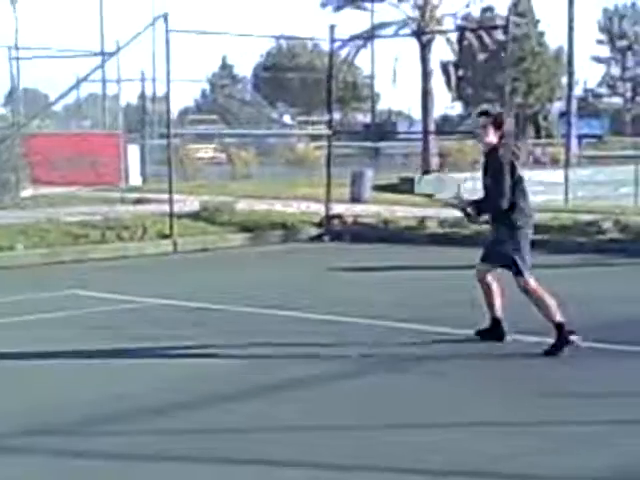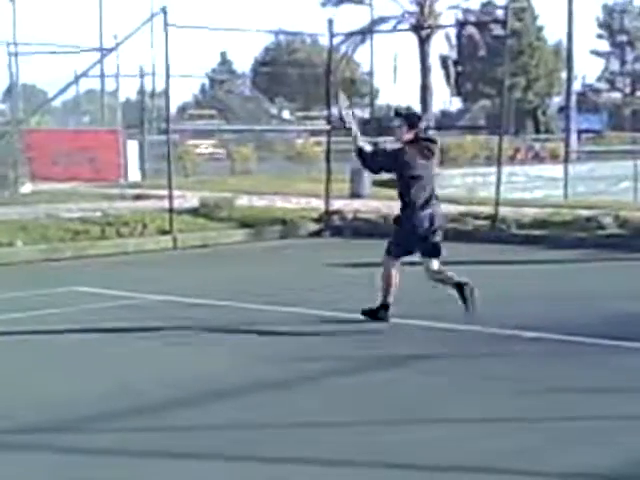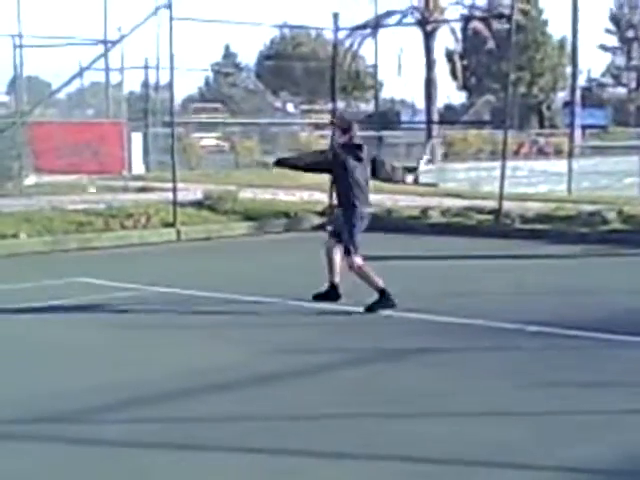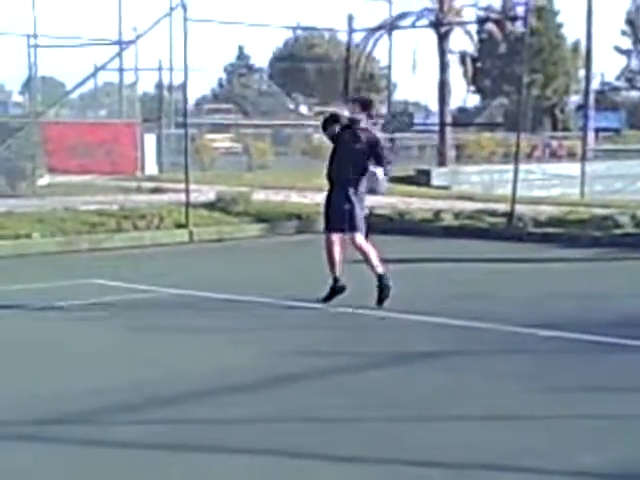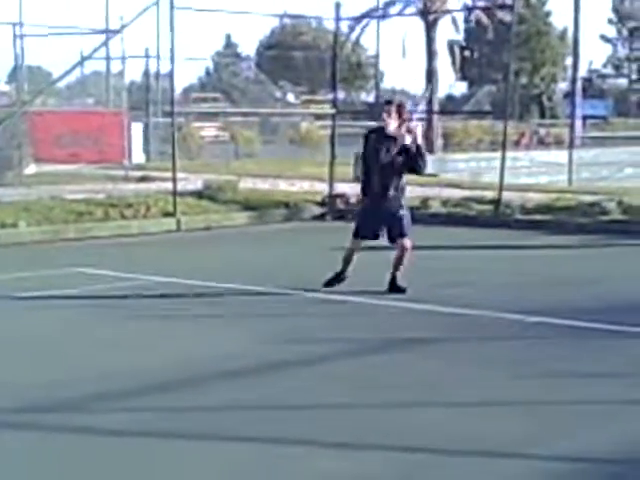
dt=0.5s
person 1, frame 1
left shoulder: (500, 159)
right shoulder: (492, 157)
left elbow: (501, 200)
left wrist: (471, 207)
right wrist: (476, 207)
left hip: (513, 228)
right hip: (502, 228)
left knee: (527, 284)
right knee: (483, 273)
left ankle: (564, 334)
right ankle: (495, 326)
person 1, frame 2
left shoulder: (404, 153)
right shoulder: (426, 150)
left elbow: (375, 165)
left wrist: (359, 147)
right wrist: (371, 148)
left hip: (412, 217)
right hip: (432, 215)
left knee: (390, 262)
right knee: (433, 269)
left ankle: (383, 309)
right ankle: (461, 286)
person 1, frame 3
left shoulder: (339, 152)
right shoulder: (361, 152)
left elbow: (311, 164)
left wrist: (275, 162)
left hip: (354, 213)
right hip: (361, 210)
left knee: (353, 261)
right knee: (333, 244)
left ankle: (385, 296)
right ankle: (333, 289)
person 1, frame 4
left shoulder: (370, 138)
right shoulder: (344, 129)
left elbow: (382, 163)
right elbow: (328, 126)
right wrist: (340, 119)
left hip: (352, 193)
right hip: (335, 191)
left knee: (357, 240)
right knee: (331, 240)
left ankle: (382, 280)
right ankle: (337, 284)
person 1, frame 5
left shoulder: (408, 143)
right shoulder: (372, 136)
left elbow: (419, 169)
right elbow: (370, 160)
left wrist: (417, 145)
left hip: (395, 200)
right hip: (371, 199)
left knee: (404, 245)
right knee: (355, 243)
left ankle: (394, 281)
right ankle: (342, 272)
